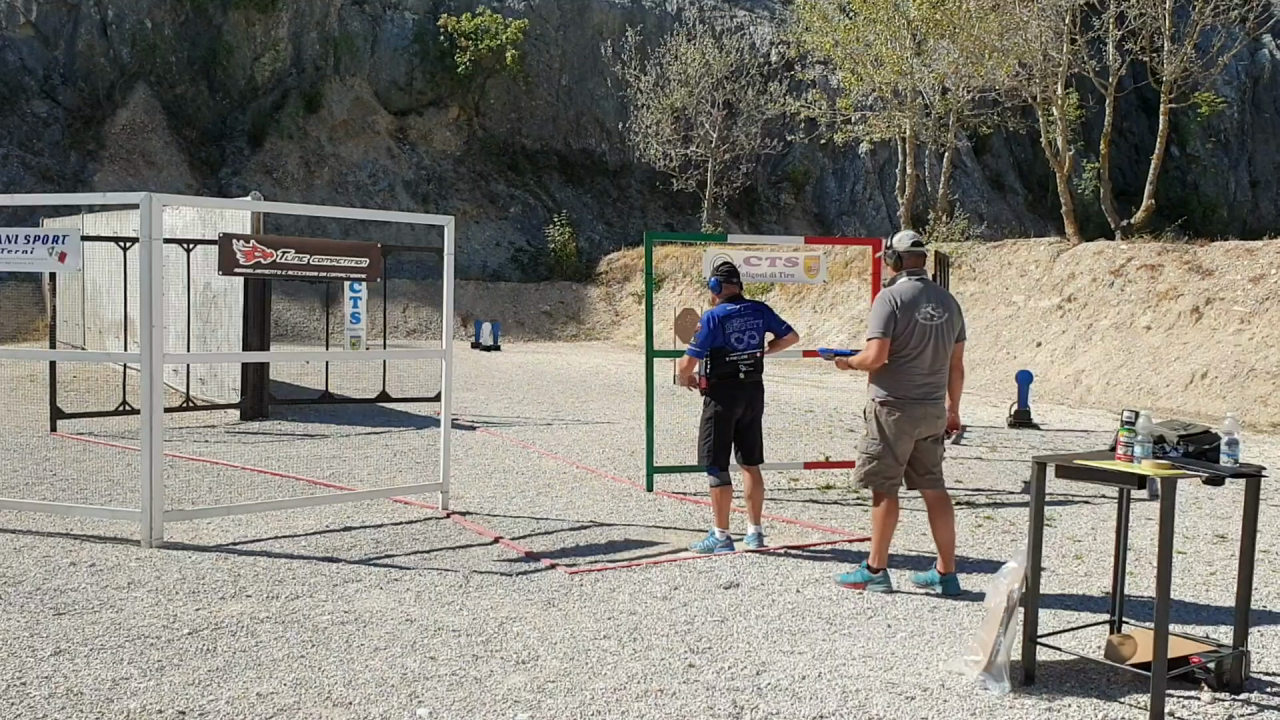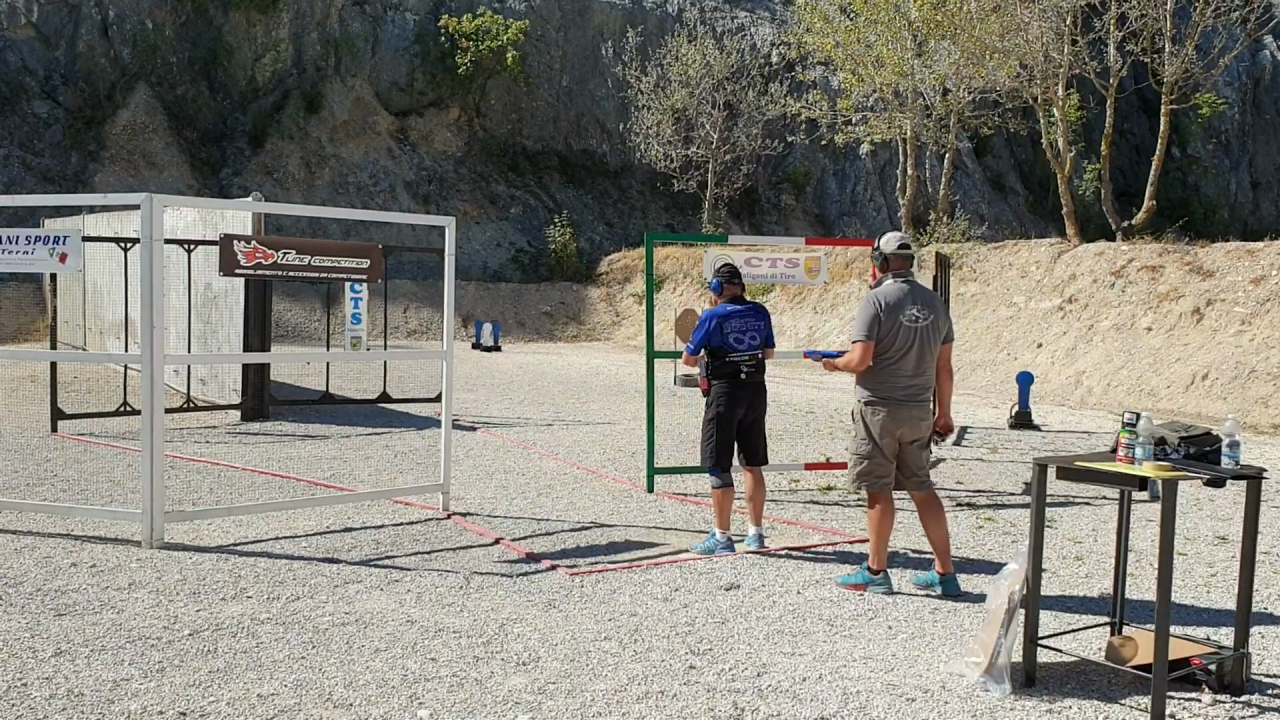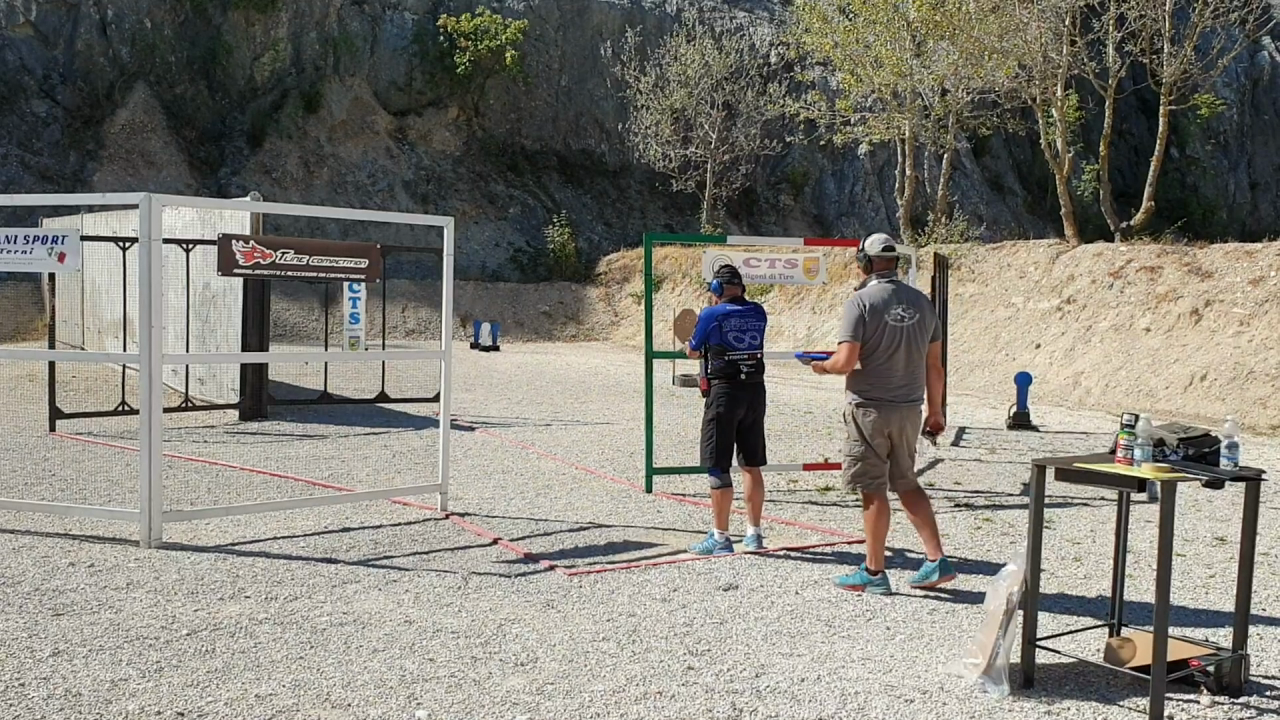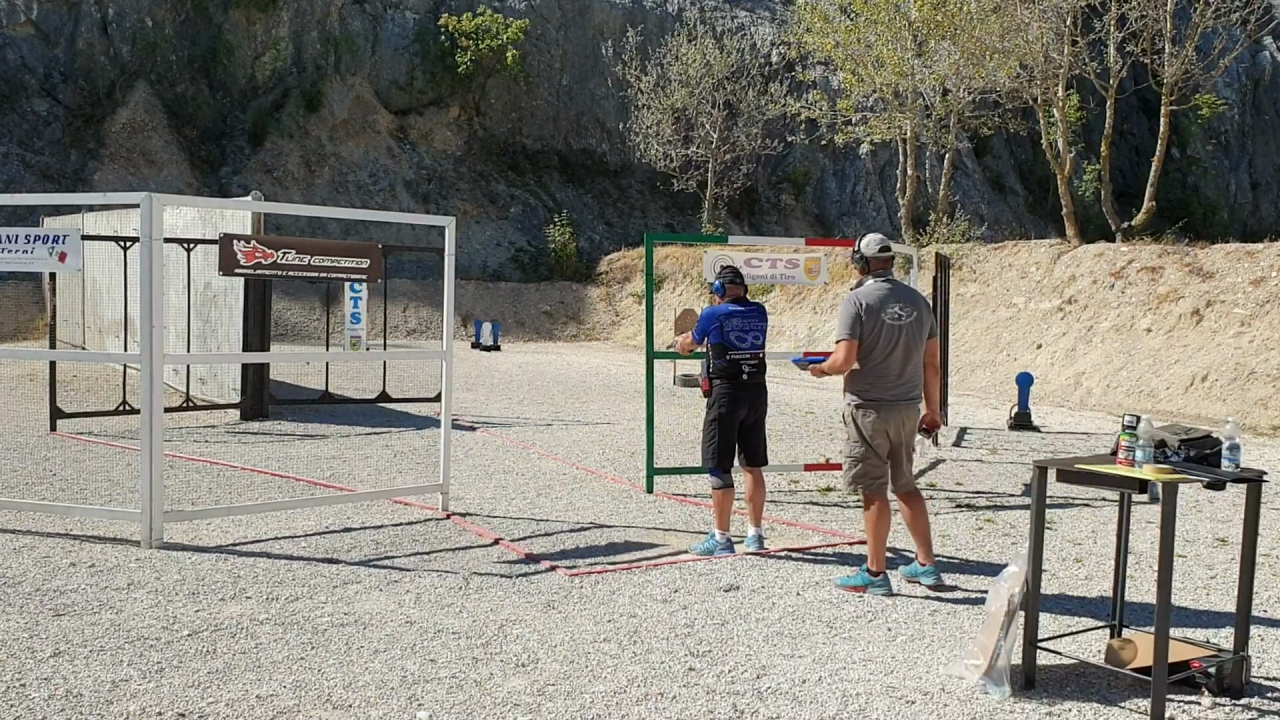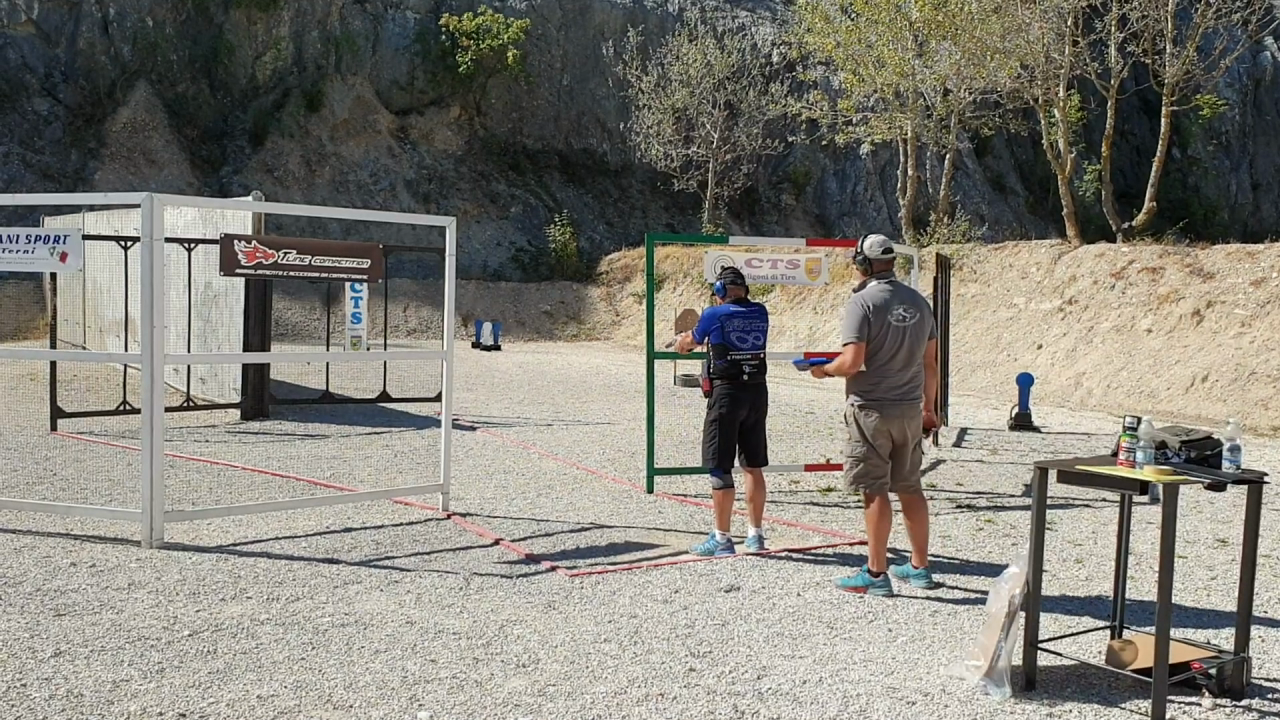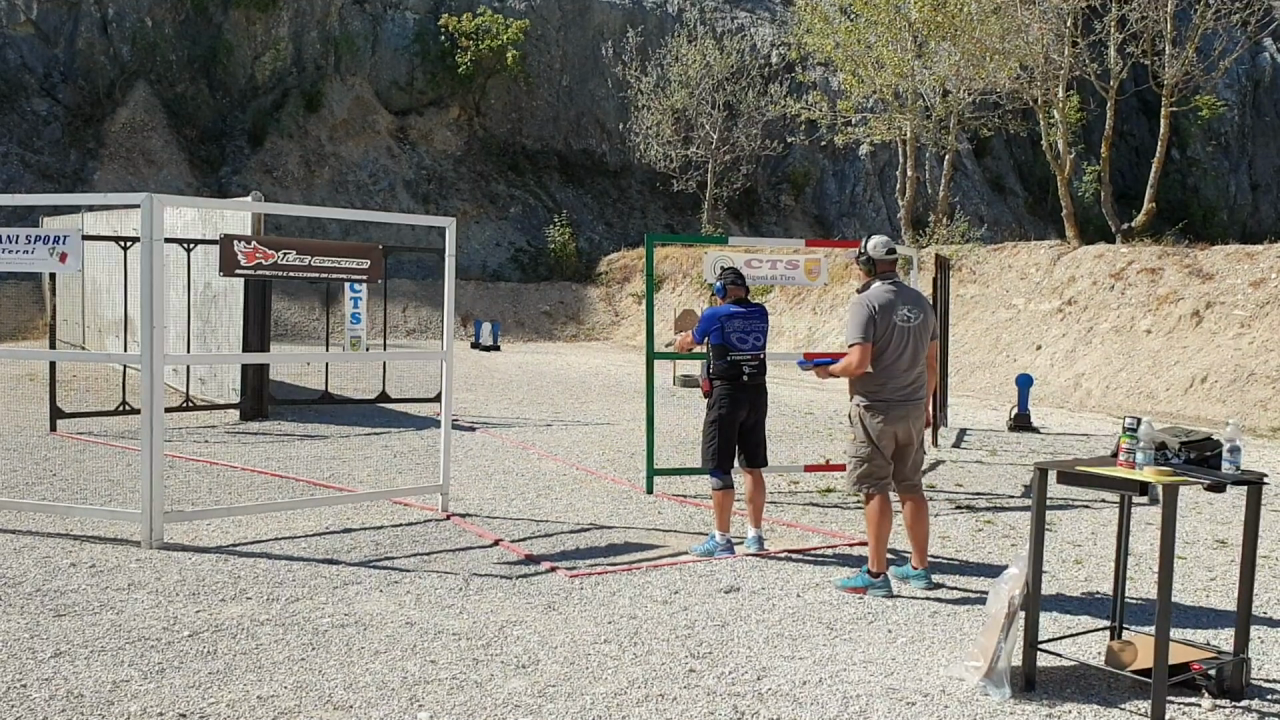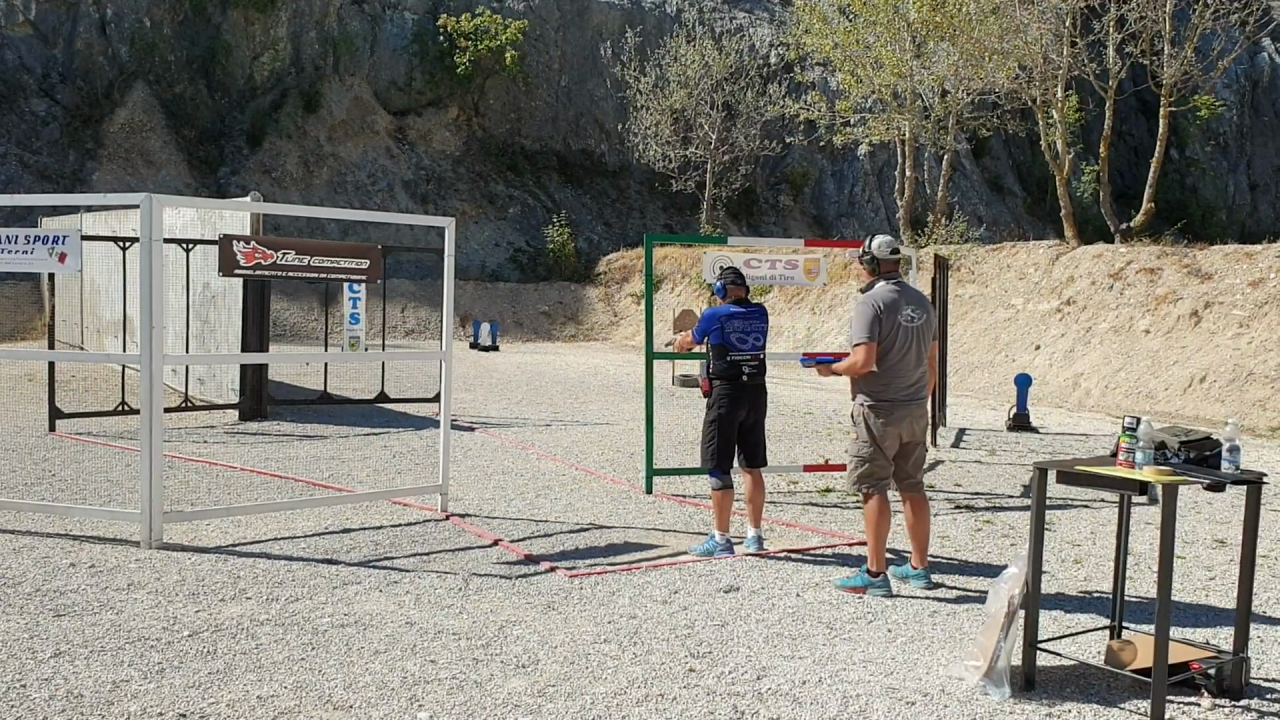
dt=0.2s
person 1, frame 1
left shoulder: (891, 296)
right shoulder: (948, 301)
left elbow: (876, 357)
right elbow: (956, 365)
left wrist: (849, 362)
right wrist: (953, 410)
left hip: (892, 407)
right hip: (932, 410)
left knee: (883, 488)
right knee: (934, 489)
left ankle: (875, 570)
right ankle: (946, 573)
person 1, frame 2
left shoulder: (876, 299)
right shoulder: (935, 302)
left elbow: (860, 360)
right elbow: (944, 366)
left wrist: (835, 363)
right wrist: (944, 412)
left hip: (879, 408)
right hip: (918, 411)
left knee: (879, 490)
right knee: (922, 489)
left ankle: (875, 572)
right ankle: (945, 573)
person 1, frame 3
left shoulder: (861, 301)
right shoulder: (921, 301)
left elbow: (847, 361)
right elbow: (933, 364)
left wrist: (823, 366)
right wrist: (935, 411)
left hip: (869, 409)
right hip: (908, 410)
left knee: (873, 490)
right knee: (907, 485)
left ankle: (874, 572)
right ankle: (937, 560)
person 1, frame 4
left shoulder: (857, 300)
right shoulder: (917, 299)
left elbow: (844, 360)
right elbow: (931, 362)
left wrist: (821, 368)
right wrist: (932, 408)
left hip: (868, 409)
right hip: (908, 408)
left knee: (873, 491)
right knee: (905, 485)
left ankle: (875, 573)
right ankle: (926, 564)
person 1, frame 5
left shoulder: (862, 301)
right shoulder: (918, 301)
left elbow: (852, 362)
right elbow: (930, 362)
left wrist: (825, 370)
right wrist: (929, 407)
left hip: (871, 410)
right hip: (910, 410)
left knee: (875, 490)
right knee: (910, 487)
left ankle: (876, 574)
right ankle: (919, 566)
person 1, frame 6
left shoulder: (867, 302)
right shoulder: (920, 301)
left elbow: (858, 363)
right elbow: (931, 361)
left wrist: (829, 371)
right wrist: (924, 405)
left hip: (876, 410)
right hip: (913, 411)
left knee: (875, 490)
right knee: (911, 488)
left ankle: (875, 574)
right ankle: (919, 567)
person 1, frame 7
left shoulder: (871, 302)
right shoulder: (922, 301)
left elbow: (863, 362)
right elbow: (931, 361)
left wrist: (832, 368)
left hip: (878, 410)
right hip: (914, 410)
left knee: (873, 489)
right knee: (913, 487)
left ankle: (875, 573)
right ankle: (919, 568)
person 2, frame 1
left shoulder: (713, 316)
right shoulder: (759, 310)
left elbow: (689, 362)
right elbow: (791, 337)
left wrist: (684, 376)
left hip: (723, 393)
right hip: (753, 391)
left knee: (716, 466)
right knee: (751, 464)
left ankle: (721, 536)
right ankle: (754, 531)
person 2, frame 2
left shoulder: (713, 316)
right shoulder: (760, 312)
left elbow: (688, 358)
right elbow: (769, 351)
left wrist: (704, 359)
left hip: (725, 393)
right hip: (755, 392)
left knee: (718, 468)
right knee: (753, 465)
left ankle: (722, 537)
right ankle: (755, 533)
person 2, frame 3
left shoulder: (711, 315)
right shoulder: (758, 313)
left elbow: (692, 351)
left wrist: (697, 348)
left hip: (724, 393)
right hip: (755, 392)
left knee: (718, 468)
right knee: (752, 465)
left ankle: (720, 538)
right ankle: (754, 533)
person 2, frame 4
left shoulder: (713, 314)
right shoulder: (759, 313)
left elbow: (693, 341)
left wrist: (681, 342)
left hip: (726, 393)
right hip: (756, 393)
left knee: (719, 468)
right knee: (753, 466)
left ankle: (721, 538)
right ankle: (755, 534)
person 2, frame 5
left shoulder: (714, 314)
right shoulder: (760, 313)
left elbow: (692, 340)
left wrist: (681, 341)
left hip: (726, 393)
right hip: (757, 393)
left knee: (720, 468)
right knee: (753, 466)
left ankle: (722, 539)
right ankle: (755, 534)
person 2, frame 6
left shoulder: (714, 315)
right shoulder: (761, 313)
left elbow: (692, 339)
left wrist: (681, 341)
left hip: (726, 394)
right hip: (756, 394)
left knee: (719, 469)
right knee: (753, 467)
left ankle: (722, 540)
right ankle: (755, 535)
person 2, frame 7
left shoulder: (714, 315)
right shoulder: (761, 313)
left elbow: (692, 339)
left wrist: (681, 341)
left hip: (726, 394)
right hip: (756, 394)
left knee: (719, 469)
right knee: (753, 467)
left ankle: (721, 539)
right ankle: (755, 535)
